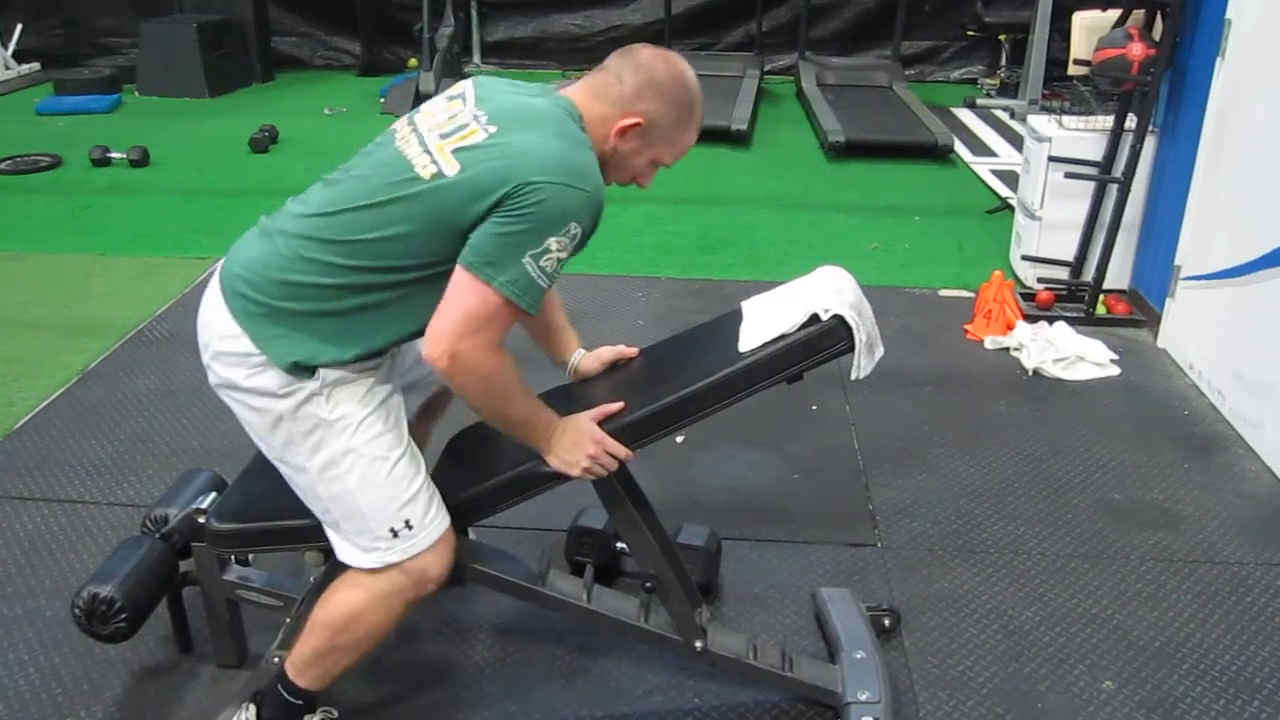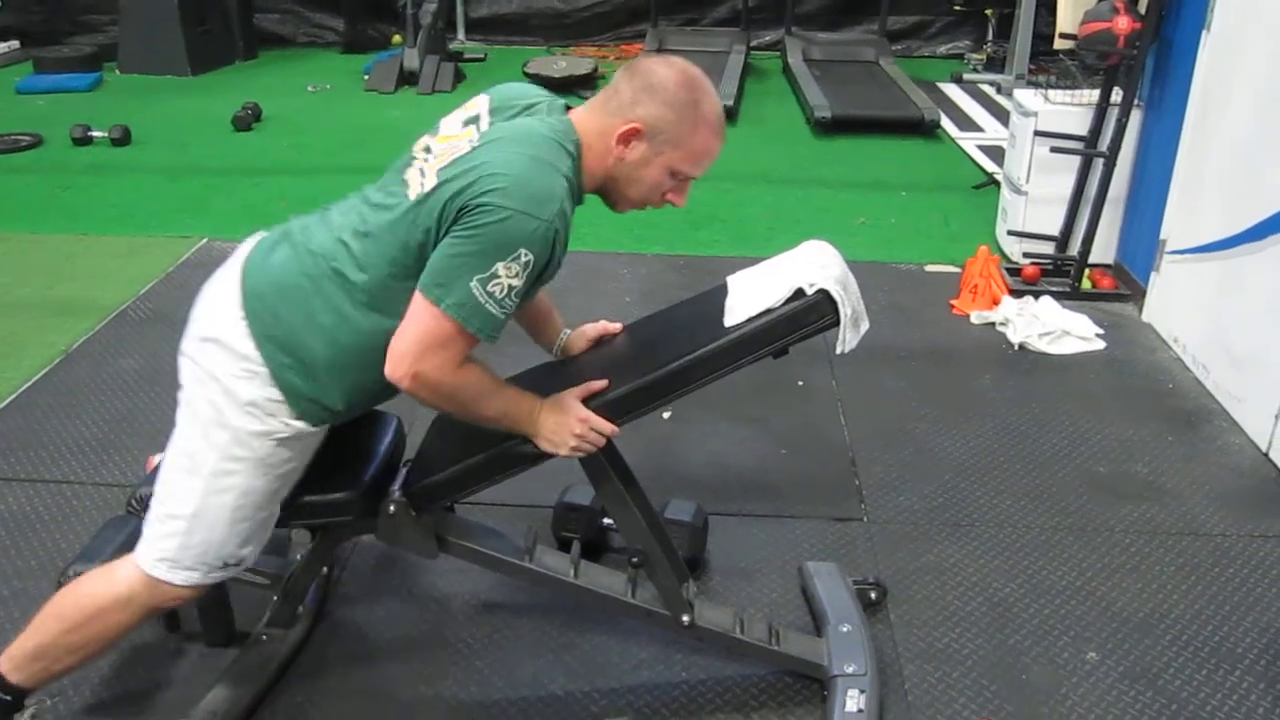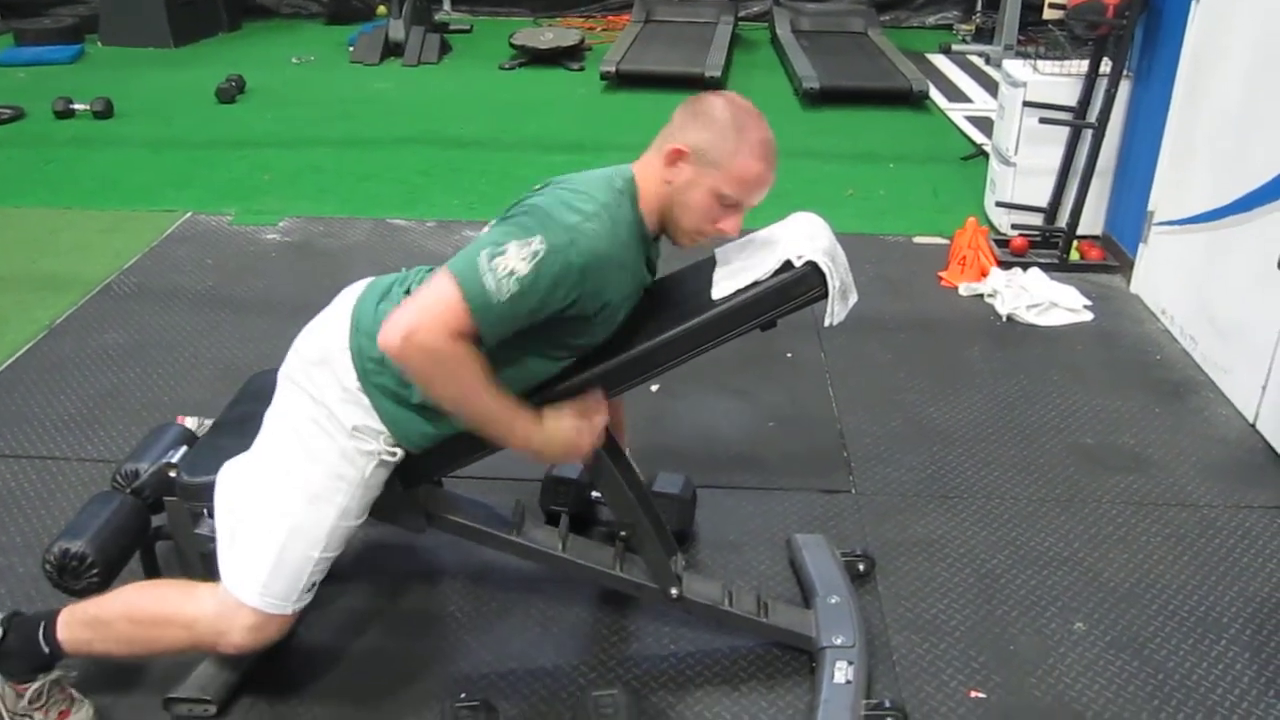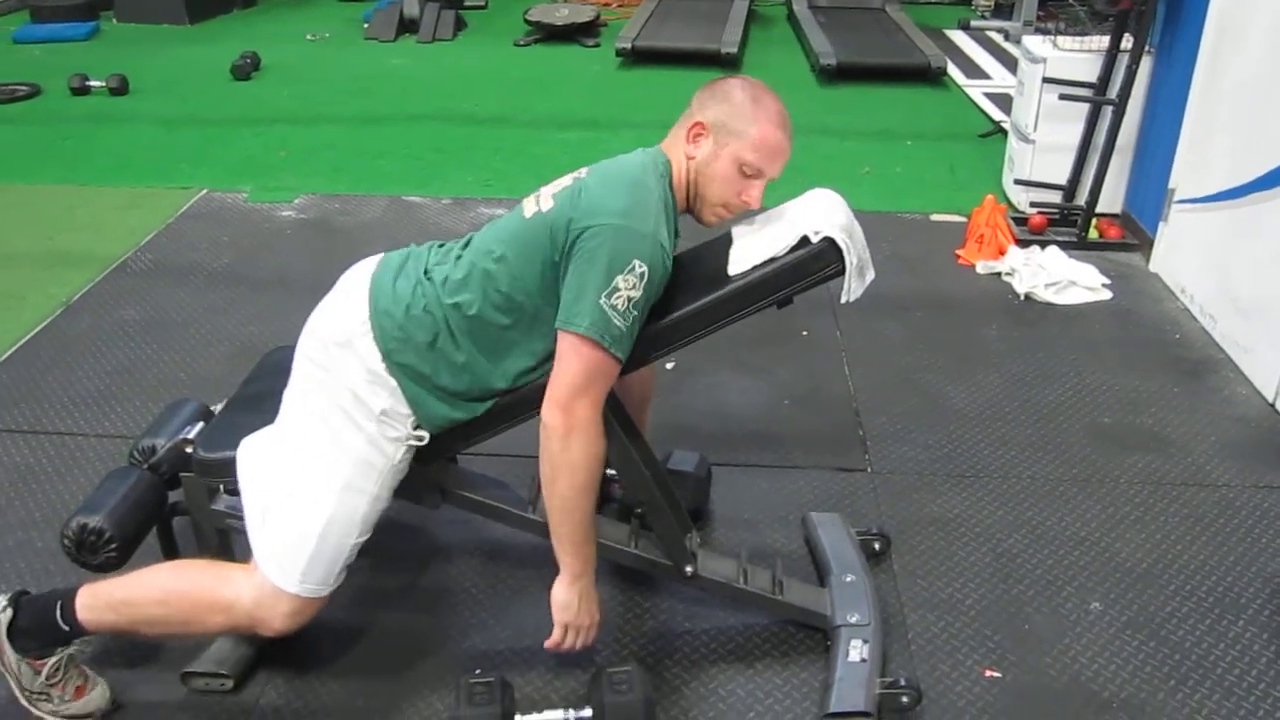
dt=1s
person 1, frame 1
left shoulder: (502, 95)
right shoulder: (565, 183)
right elbow: (456, 349)
left wrist: (574, 357)
right wrist: (552, 437)
left hip: (261, 287)
right hip: (280, 353)
left knee: (434, 386)
right knee: (419, 560)
left ankle: (370, 527)
person 1, frame 2
left shoulder: (524, 105)
right shoulder: (528, 201)
right elbow: (418, 365)
left wrist: (560, 340)
right wrist: (538, 420)
left hip: (273, 277)
right hip: (265, 364)
right knee: (171, 576)
left ankle: (178, 464)
person 1, frame 3
left shoulder: (625, 210)
right shoulder: (584, 232)
left elbow: (586, 338)
right elbow: (415, 335)
left wrist: (610, 446)
right wrist: (532, 435)
left hip: (372, 330)
right hip: (362, 387)
right knee: (247, 621)
person 1, frame 4
left shoulder: (637, 184)
right shoulder: (632, 230)
left elbow: (628, 344)
right elbow: (567, 416)
right wrist: (576, 577)
left hip: (388, 296)
right hip: (377, 373)
right knee: (278, 603)
